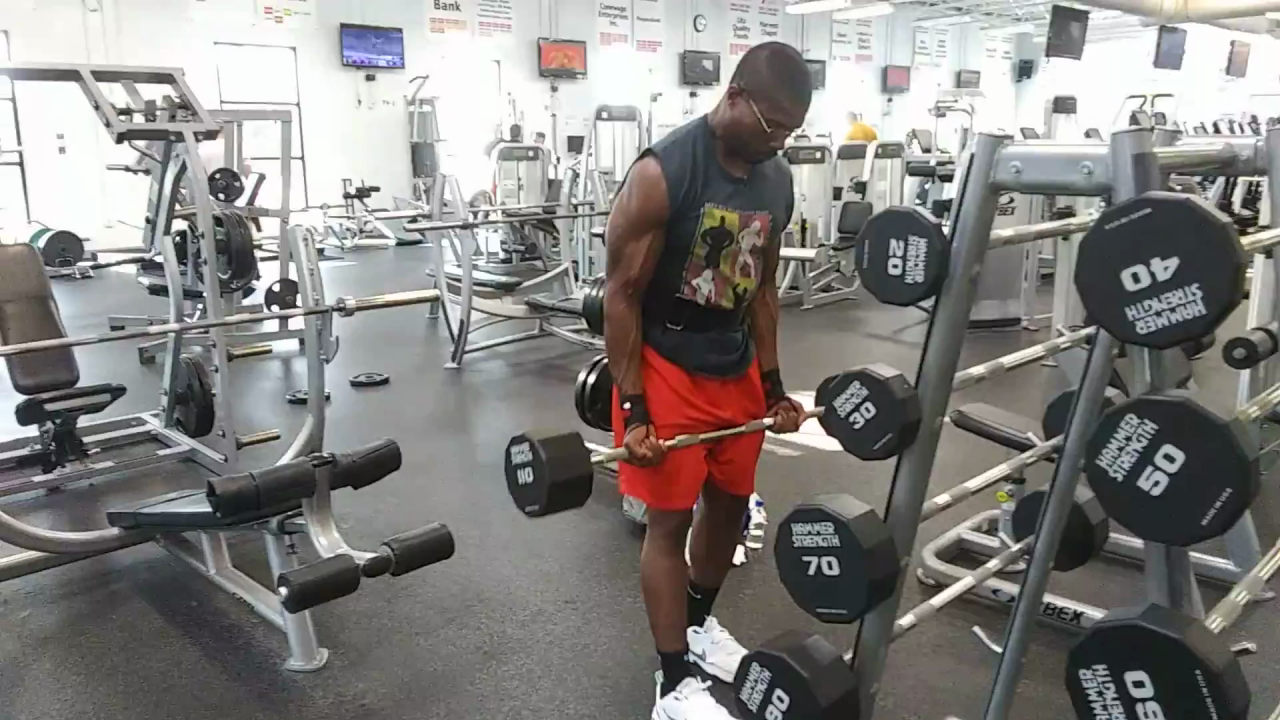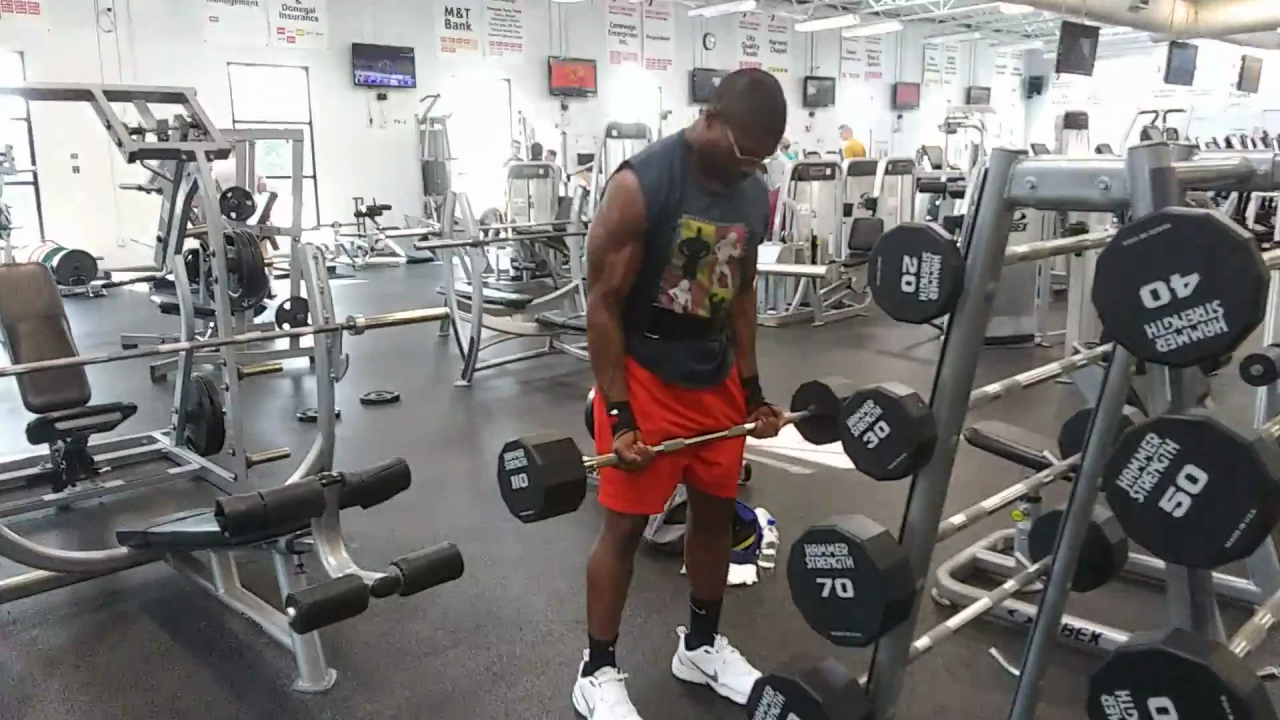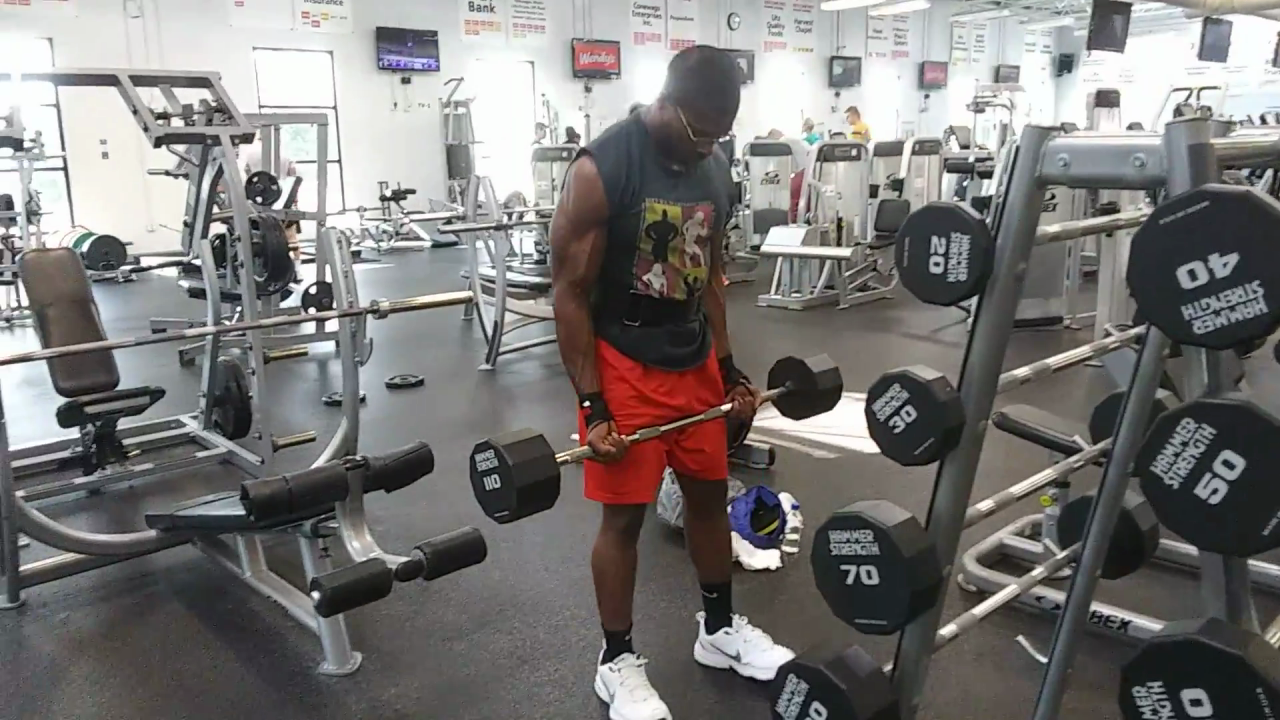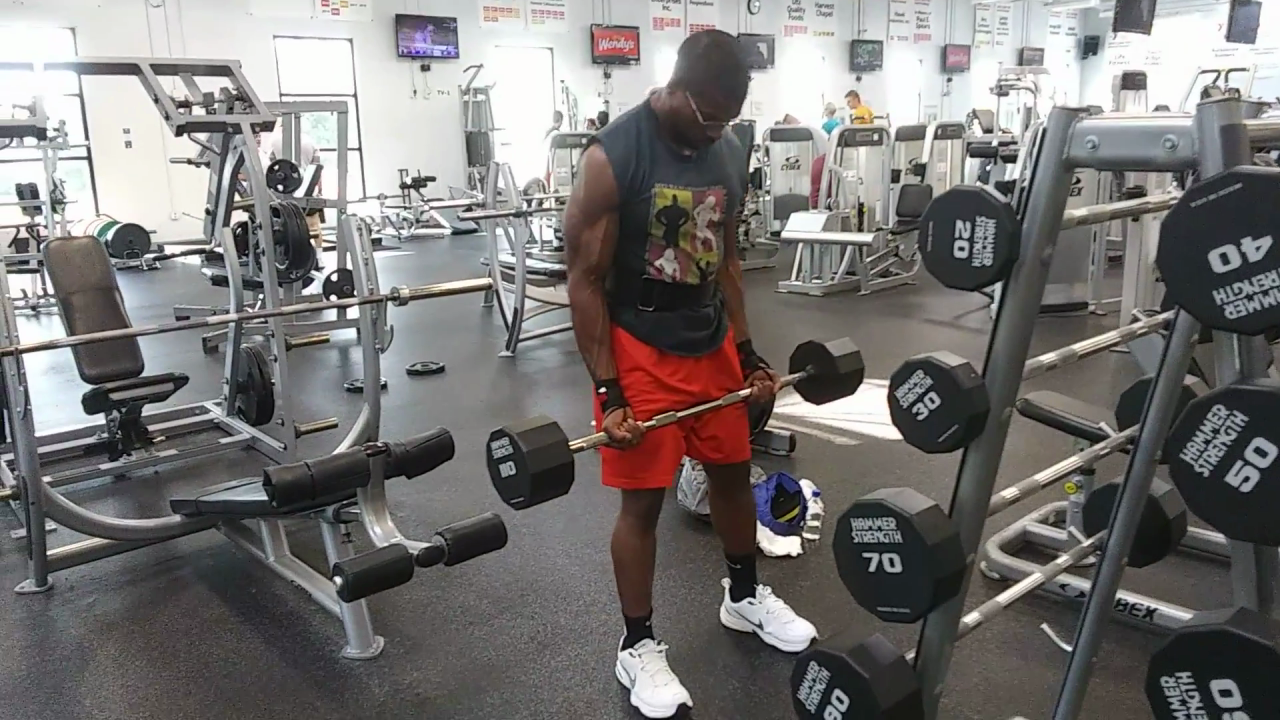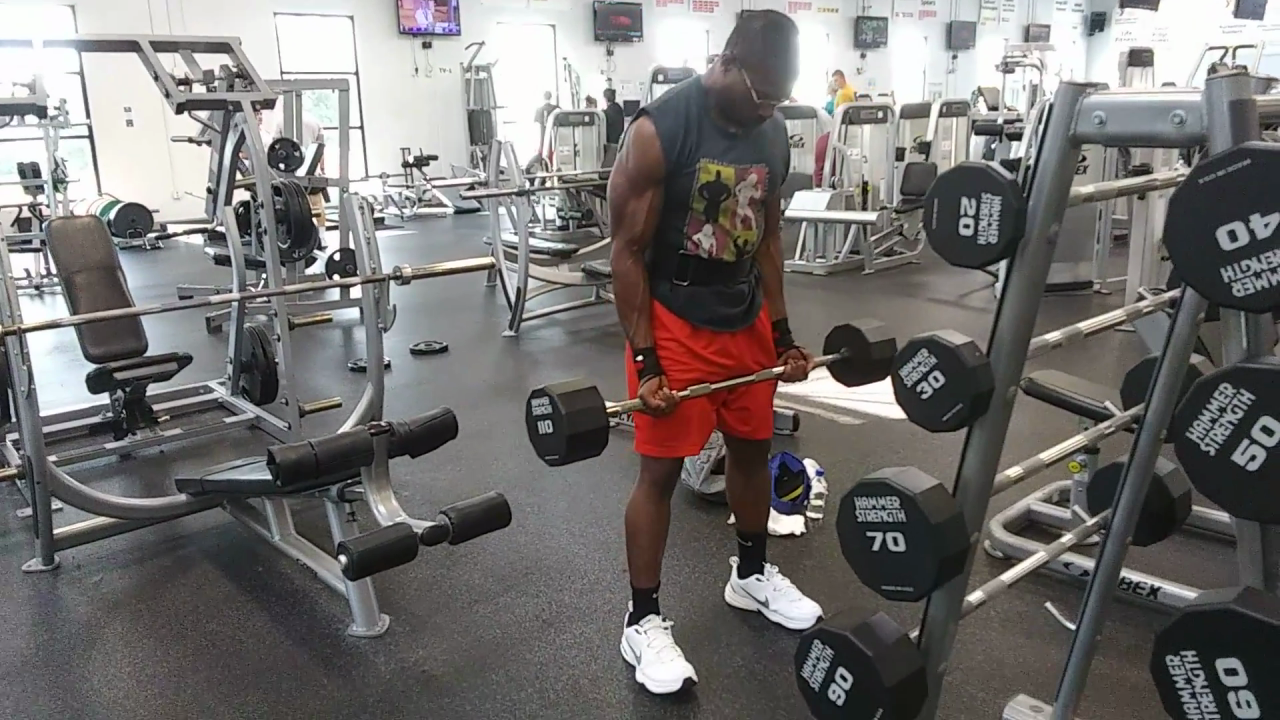
dt=0.4s
person 1, frame 1
left shoulder: (777, 180)
right shoulder: (660, 173)
right elbow: (621, 295)
left wrist: (772, 383)
right wrist: (631, 409)
left hip: (736, 370)
right hip: (667, 369)
left knee: (729, 506)
right knee: (668, 520)
left ankle: (695, 623)
person 1, frame 2
left shoulder: (754, 193)
right shoulder: (639, 184)
right elbow: (603, 304)
left wrist: (751, 389)
right wrist: (619, 415)
left hip: (715, 380)
right hip: (644, 378)
left knee: (716, 511)
right knee: (625, 526)
left ankle: (700, 645)
person 1, frame 3
left shoulder: (716, 170)
right shoulder: (600, 170)
right elbow: (570, 294)
left wrist: (728, 369)
right wrist: (592, 407)
left hip: (694, 361)
right hip: (624, 367)
left knee: (710, 493)
right knee: (624, 514)
left ankle: (720, 629)
right ankle: (617, 661)
person 1, frame 4
left shoulder: (729, 154)
right shoulder: (612, 157)
right elbow: (585, 281)
left wrist: (747, 353)
right wrist: (608, 392)
left hip: (712, 343)
right hip: (641, 349)
left knee: (733, 473)
right knee: (642, 499)
left ankle: (744, 596)
right ankle: (637, 647)
person 1, frame 5
left shoulder: (773, 135)
right shoulder: (659, 129)
right elbow: (626, 251)
left wrist: (782, 332)
right wrist: (645, 361)
left hip: (746, 320)
right hip: (674, 321)
left knee: (753, 448)
right knee: (660, 469)
left ankle: (751, 574)
right ankle: (642, 621)
